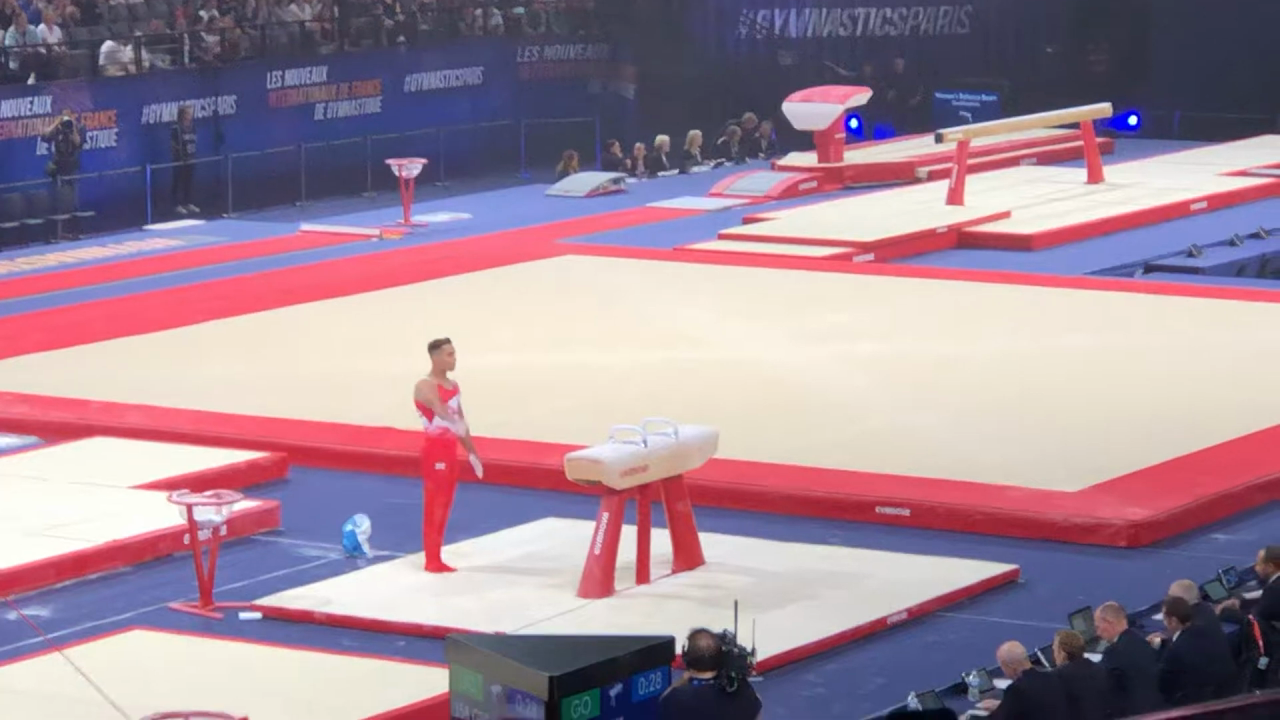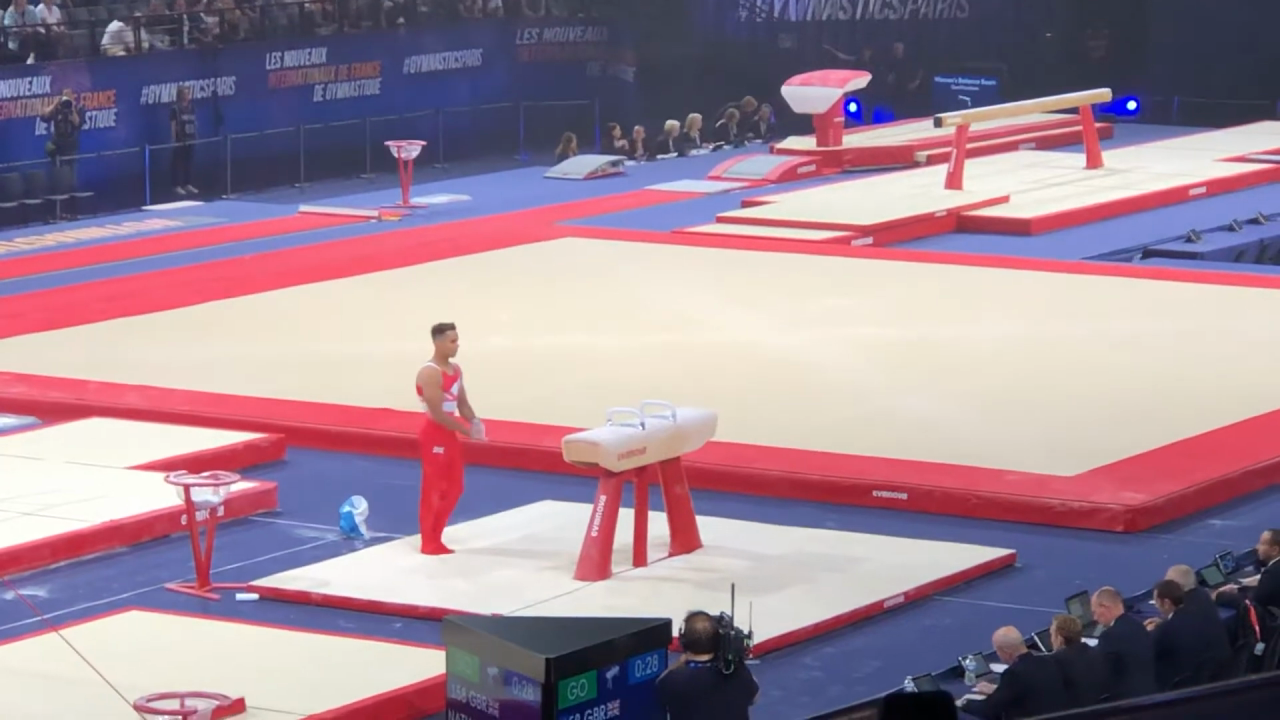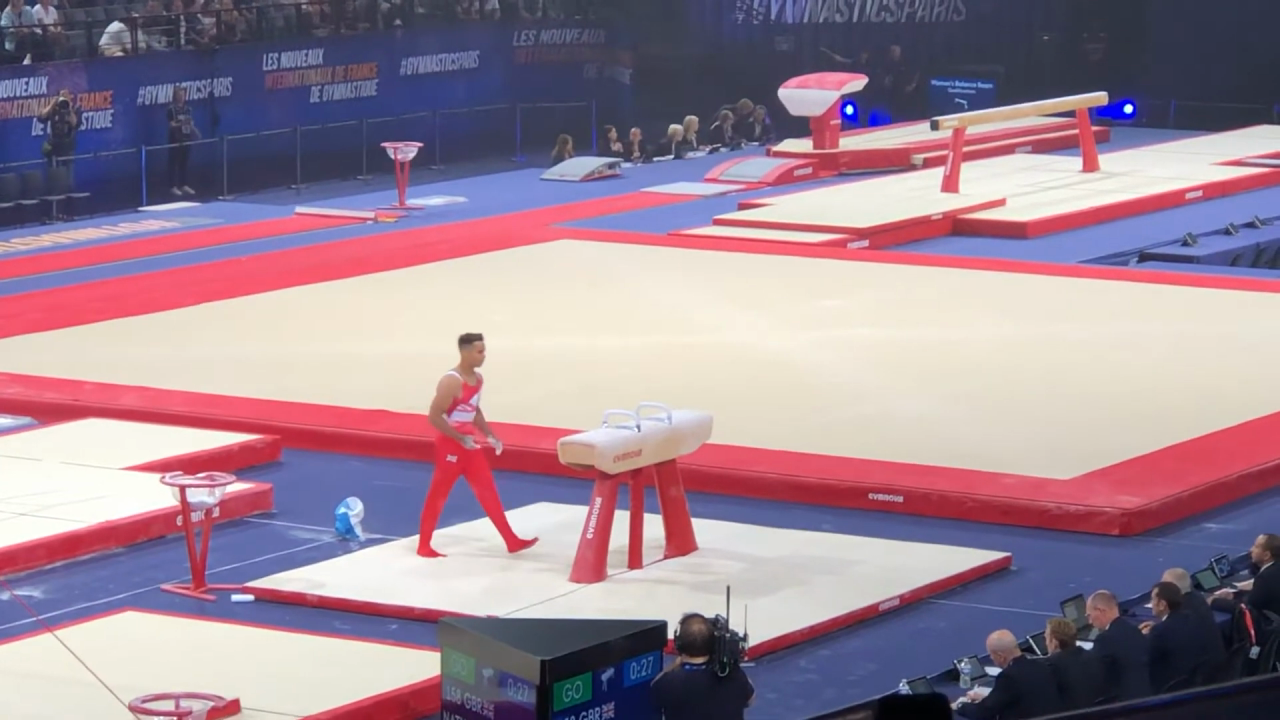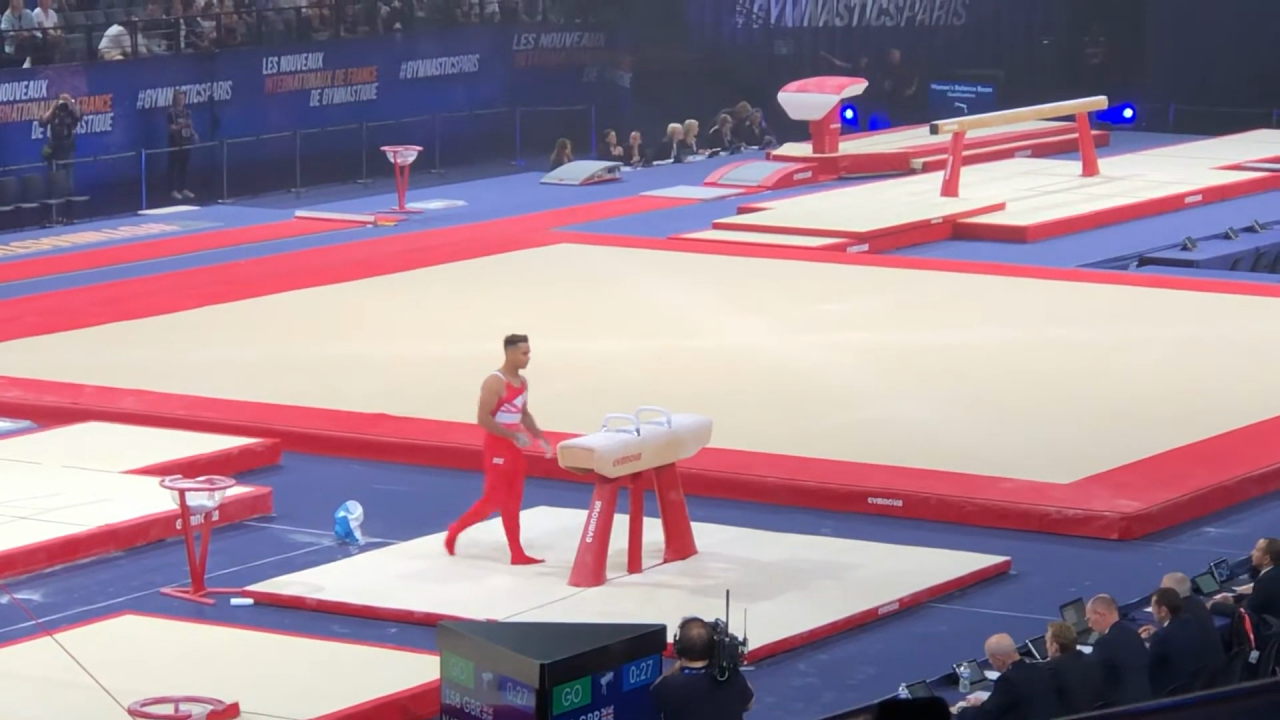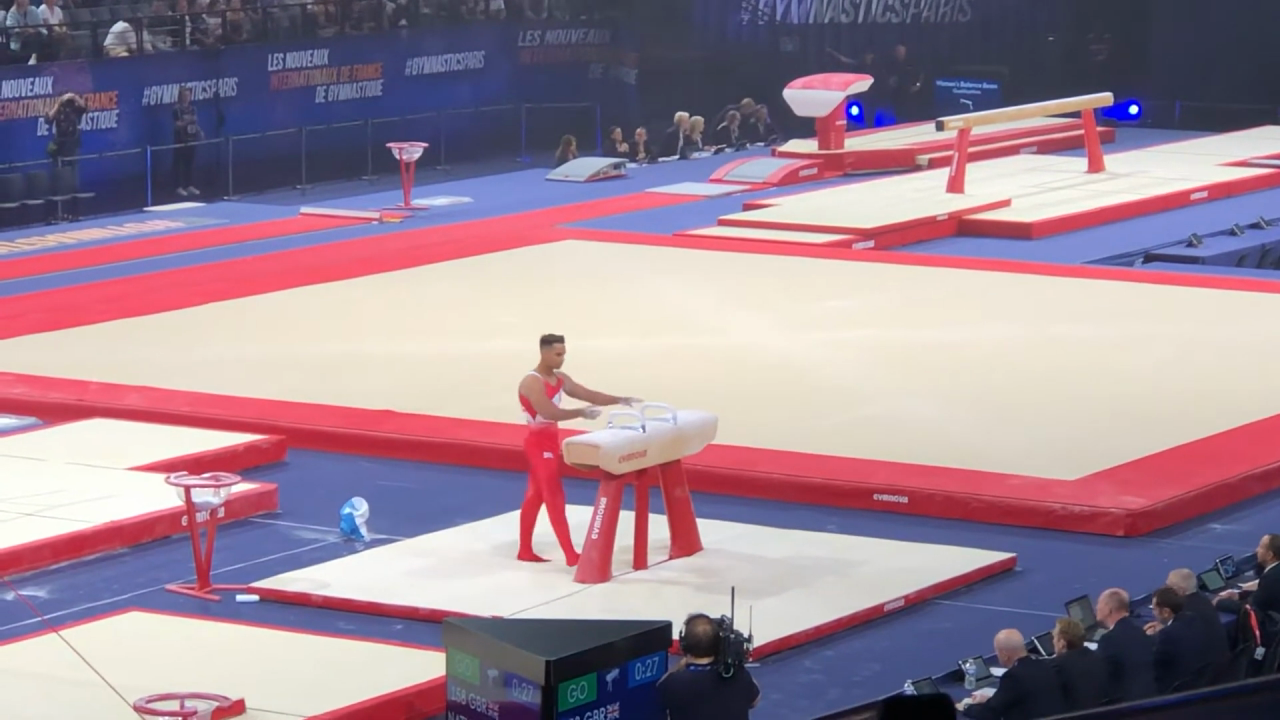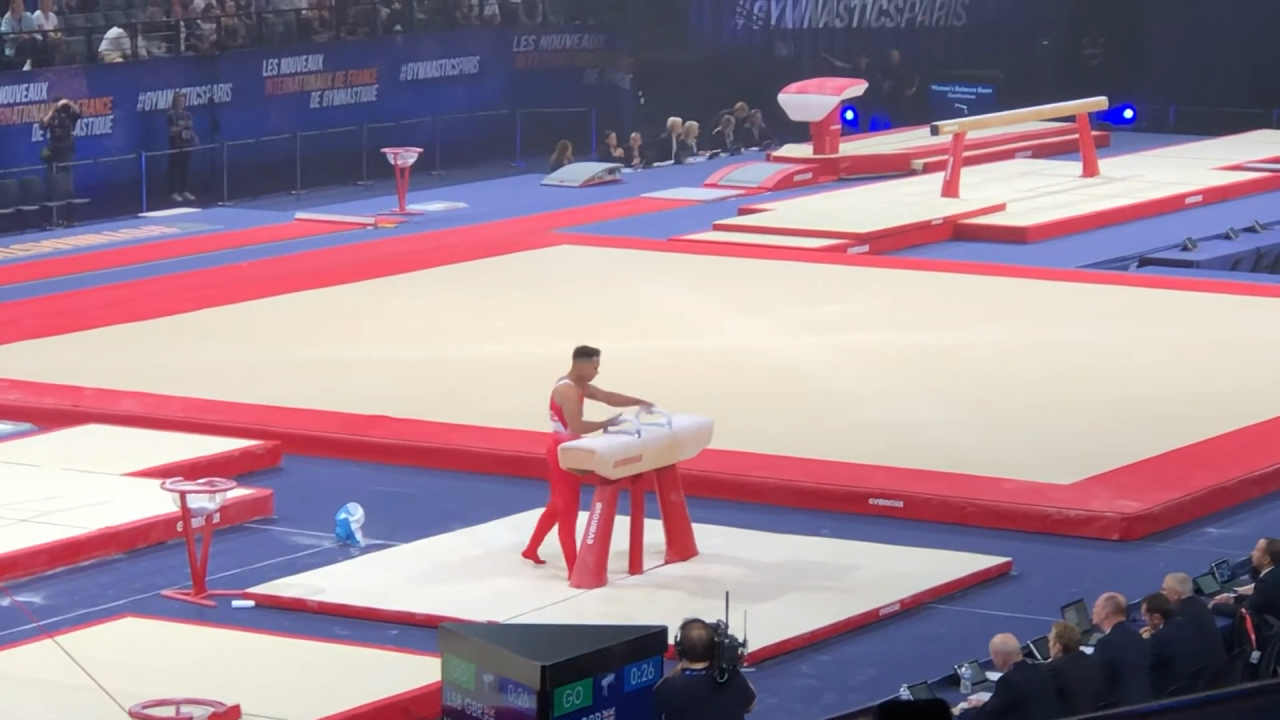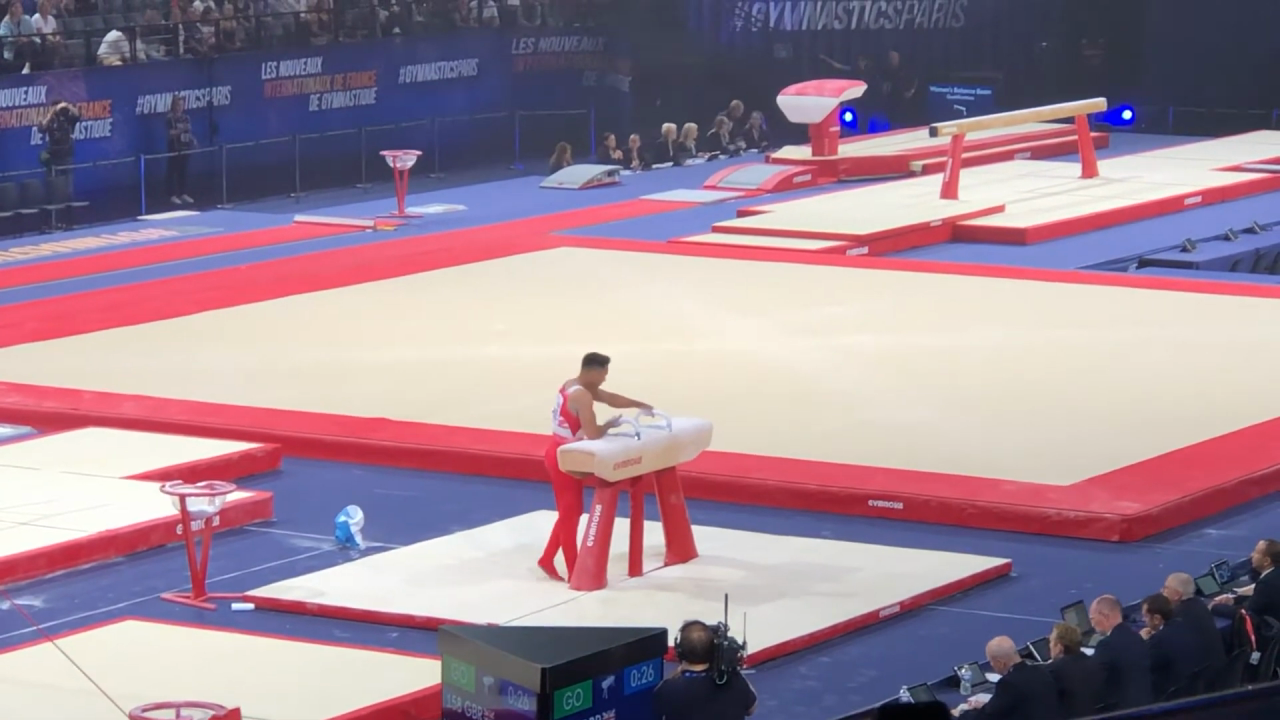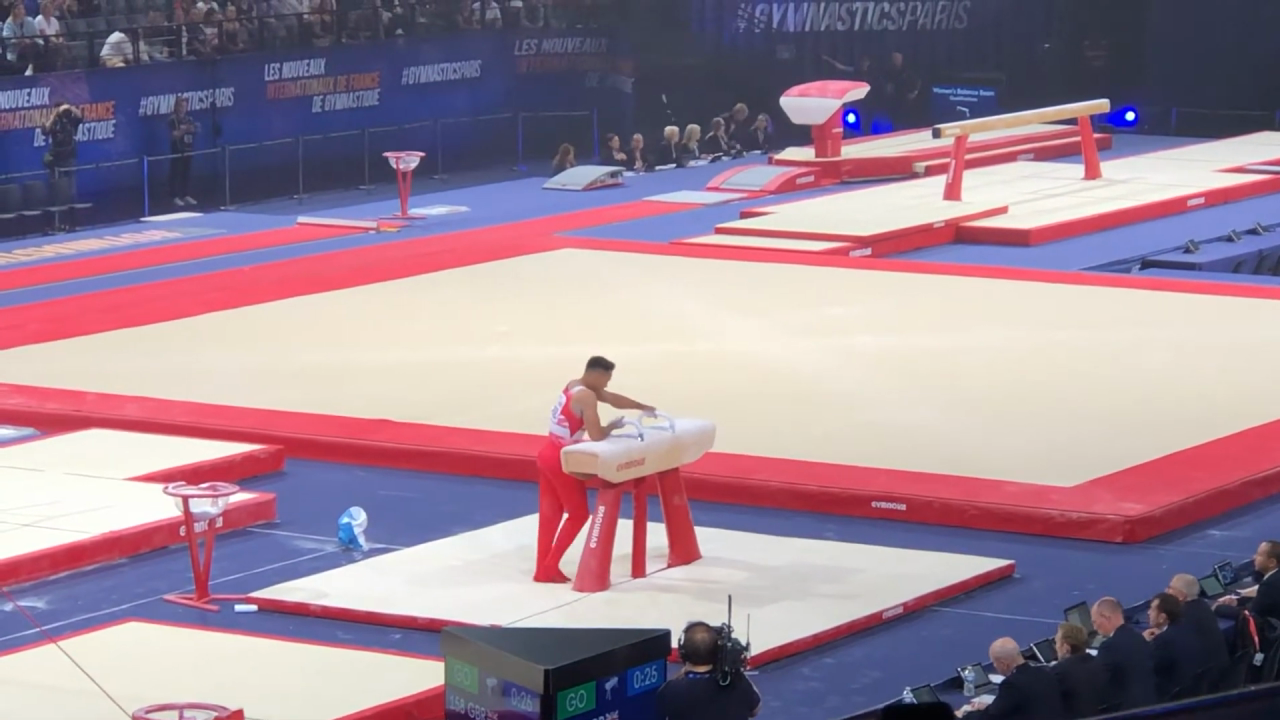
dt=0.4s
person 1, frame 1
left shoulder: (454, 386)
right shoulder: (426, 386)
right elbow: (434, 406)
left wrist: (472, 452)
right wrist: (452, 423)
left hip: (450, 451)
right hip: (435, 451)
left knee: (444, 507)
right knee: (434, 507)
left ankle: (437, 558)
right ankle: (431, 560)
person 1, frame 2
left shoulder: (455, 369)
right shoulder: (429, 373)
left elbow: (462, 402)
right elbow: (437, 413)
left wrist: (474, 421)
right wrist: (466, 430)
left hip: (450, 435)
right hip: (434, 436)
left knee: (455, 489)
right knee: (433, 491)
left ankle: (436, 537)
right ankle: (428, 543)
person 1, frame 3
left shoulder: (477, 378)
right shoulder: (450, 382)
right elbow: (434, 418)
left wrist: (489, 435)
right wrist: (460, 439)
left hip: (470, 444)
right hip: (450, 445)
left knee: (488, 491)
right knee: (437, 495)
left ankle: (512, 541)
right ankle: (424, 545)
person 1, frame 4
left shoulder: (522, 381)
right shoulder: (495, 382)
right elbow: (484, 419)
left wrist: (539, 436)
right wrist: (513, 436)
left hip: (515, 447)
right hip: (498, 447)
left knee: (513, 502)
right knee: (494, 501)
left ankle: (517, 554)
right ankle: (455, 530)
person 1, frame 5
left shoulder: (560, 379)
right shoulder: (531, 382)
left elbow: (589, 395)
right elbow: (548, 412)
left wrist: (621, 400)
right wrist: (581, 412)
left hip: (550, 442)
right hip: (538, 444)
left knee: (534, 498)
right knee: (555, 499)
left ankle: (525, 550)
right ankle: (571, 556)
person 1, frame 6
left shoulder: (579, 386)
right shoulder: (567, 390)
left elbow: (608, 397)
right elbow: (577, 427)
left wrist: (639, 402)
right wrist: (607, 423)
left knee: (557, 506)
right knee: (568, 511)
left ankle: (531, 549)
right ankle: (574, 569)
person 1, frame 7
left shoulder: (571, 386)
right shoulder: (582, 395)
left elbow: (610, 398)
right elbow: (592, 434)
left wrist: (639, 405)
right wrist: (610, 424)
left hip: (557, 453)
left knee: (570, 511)
right knee: (570, 514)
left ankle: (548, 559)
right ankle: (574, 572)
person 1, frame 8
left shoulder: (574, 386)
right shoulder: (587, 397)
left elbow: (613, 398)
right elbow: (596, 435)
left wrist: (643, 407)
right wrist: (613, 426)
left hip: (548, 455)
right hip: (560, 460)
left knee: (549, 516)
right knee: (579, 514)
left ankle: (543, 571)
right ankle: (551, 566)
